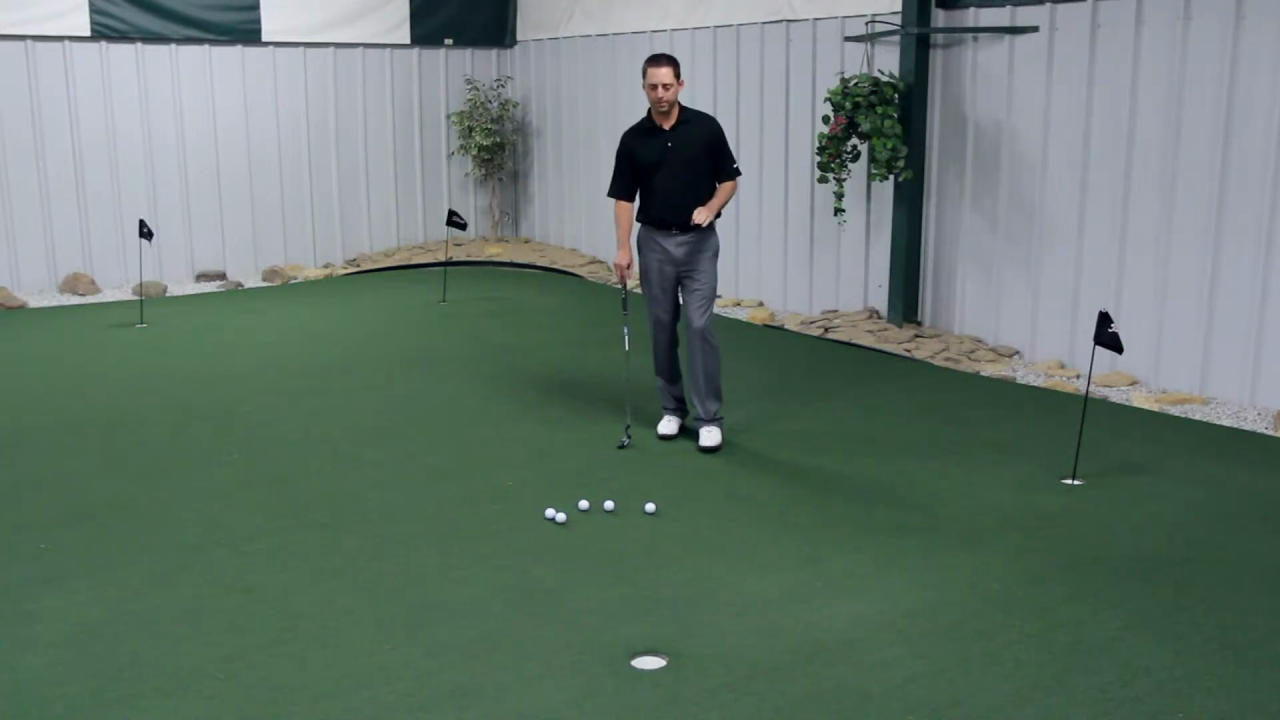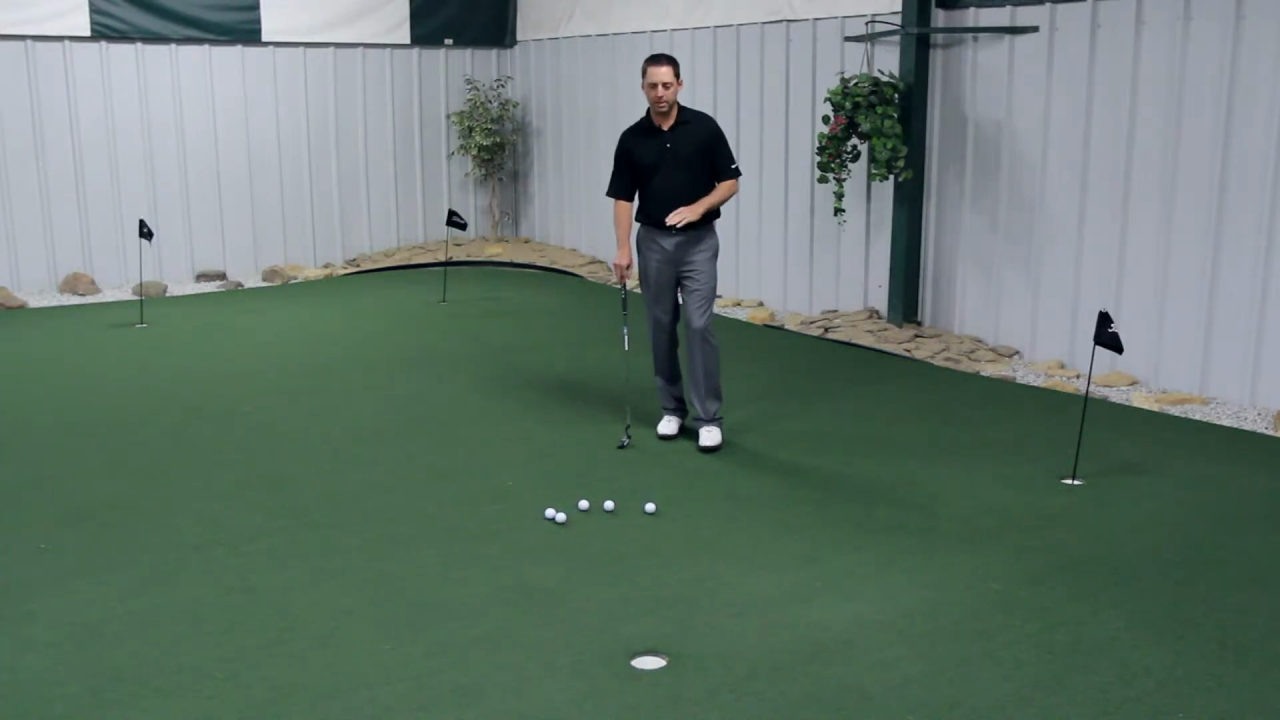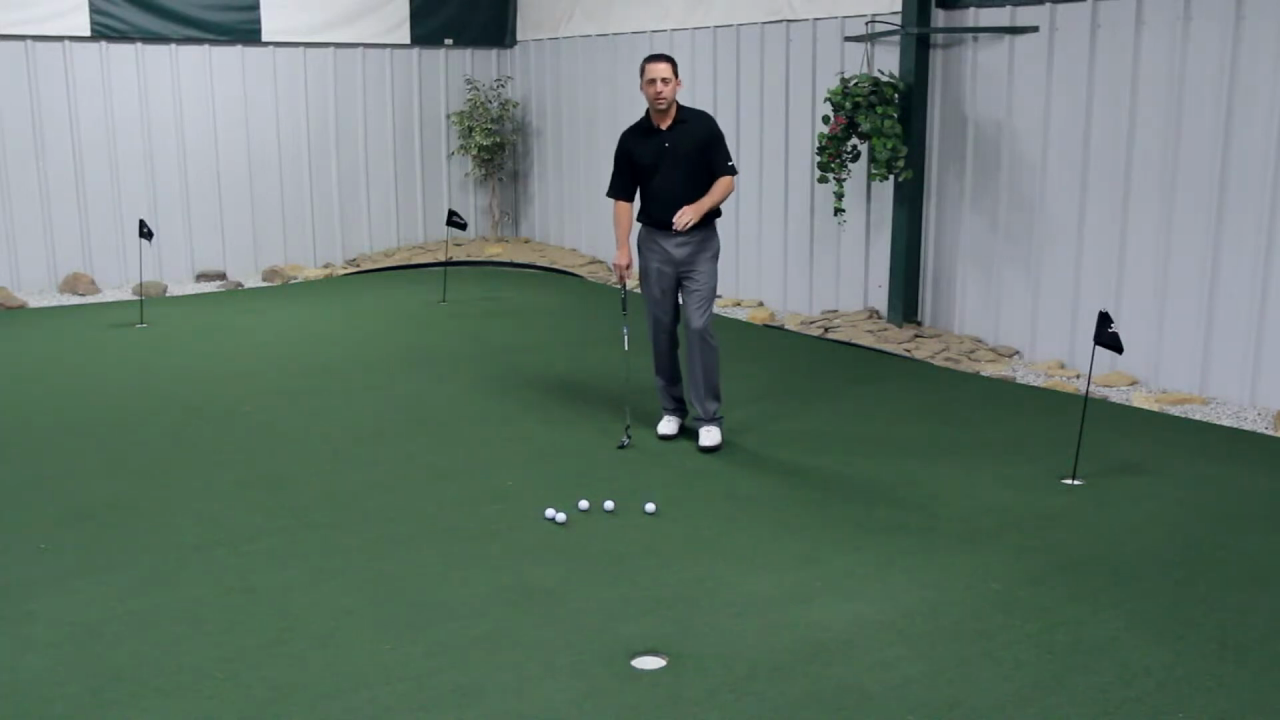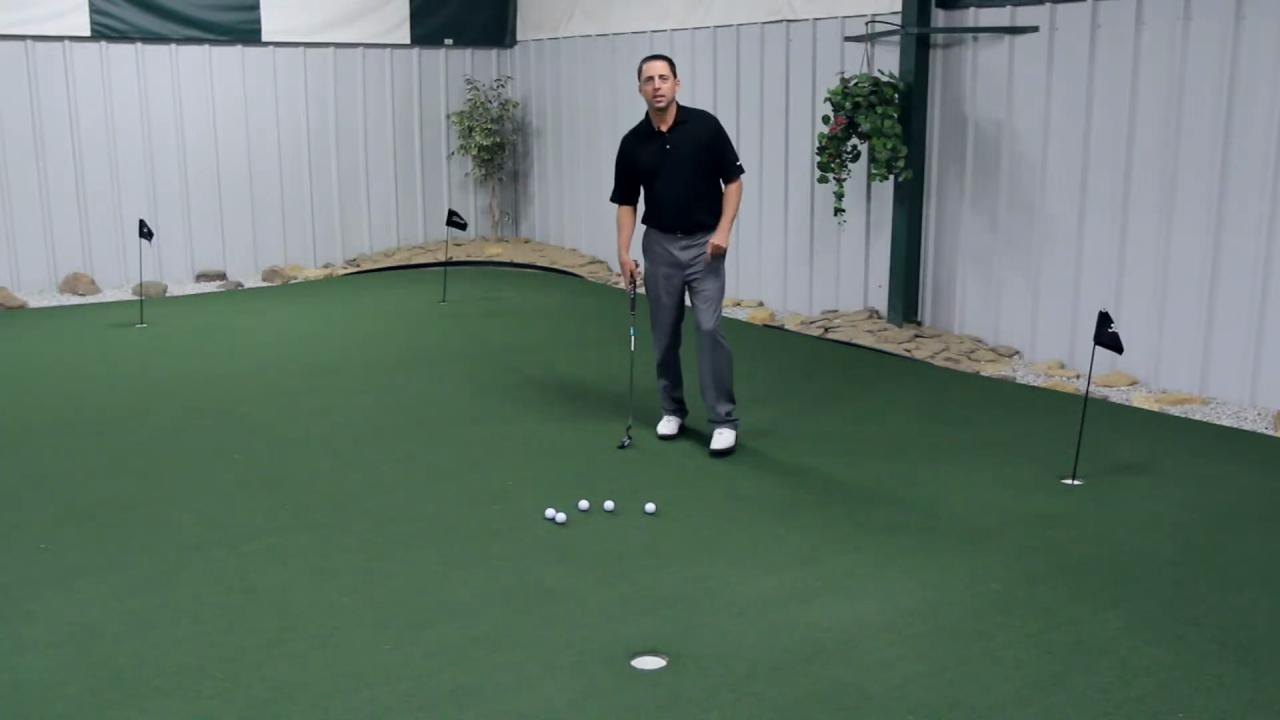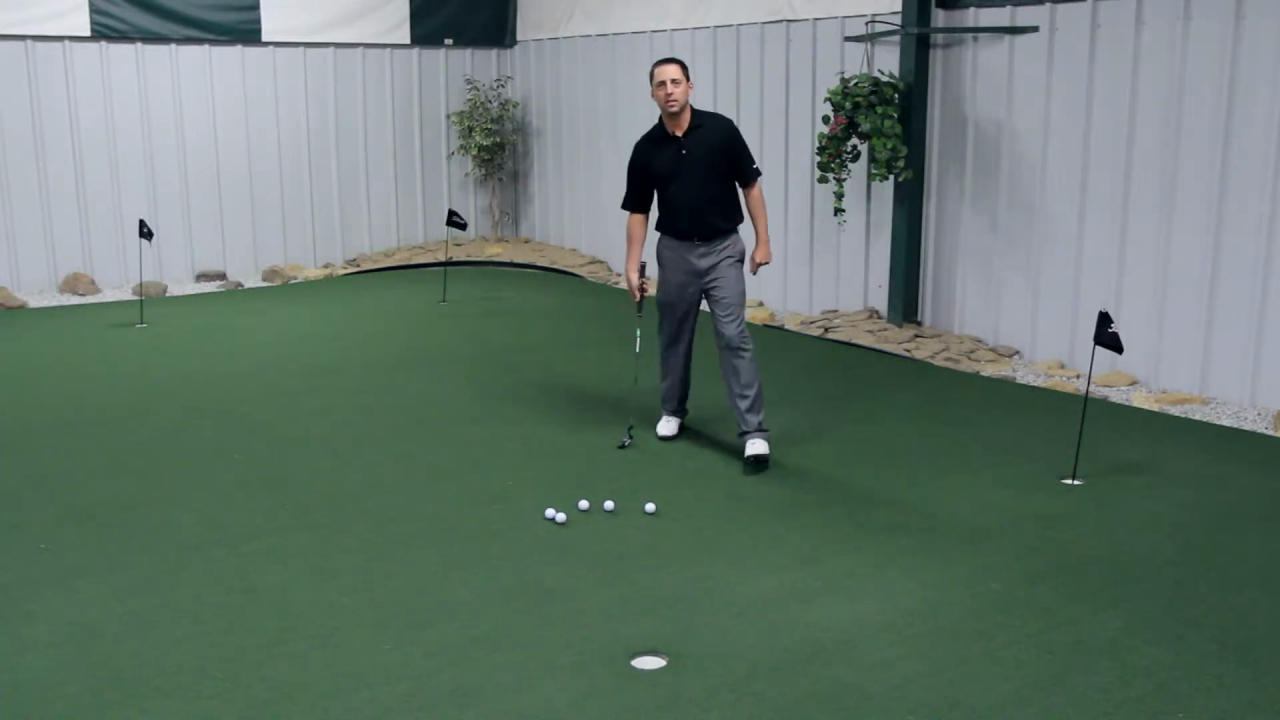
dt=0.3s
person 1, frame 1
left shoulder: (706, 127)
right shoulder: (632, 139)
left elbow: (729, 180)
right elbow: (623, 197)
left wrist: (711, 208)
right wrist: (623, 248)
left hip: (698, 242)
right hip: (653, 241)
left knee: (700, 326)
right knee: (662, 327)
left ankle: (709, 417)
right ankle: (672, 408)
person 1, frame 2
left shoulder: (704, 127)
right shoulder: (631, 138)
left elbow: (730, 181)
right elbow: (623, 197)
left wrist: (698, 207)
right wrist: (623, 248)
left hip: (698, 240)
right hip: (652, 242)
left knee: (699, 327)
right knee: (662, 328)
left ankle: (708, 418)
right ankle: (672, 408)
person 1, frame 3
left shoulder: (702, 125)
right shoulder: (631, 139)
left elbow: (726, 179)
right elbow: (623, 198)
left wrist: (698, 208)
right wrist: (622, 248)
left hip: (699, 241)
right hip: (654, 243)
left knee: (699, 327)
right knee: (662, 329)
left ankle: (709, 416)
right ankle: (672, 408)
person 1, frame 4
left shoulder: (705, 125)
right shoulder: (632, 142)
left elbow: (733, 180)
right elbow: (626, 202)
left wrist: (724, 229)
right wrist: (624, 252)
left hip: (704, 245)
right hip: (659, 245)
left knee: (709, 329)
right knee: (664, 333)
left ankle: (724, 418)
right ankle: (673, 408)
person 1, frame 5
left shoulder: (721, 129)
right shoulder: (646, 148)
left elbow: (750, 185)
right elbow: (637, 210)
left wrist: (762, 239)
right wrist: (632, 265)
left hip: (724, 249)
right hip: (675, 251)
left knee: (734, 338)
right knee: (674, 337)
left ankle: (754, 431)
right ankle: (674, 410)
